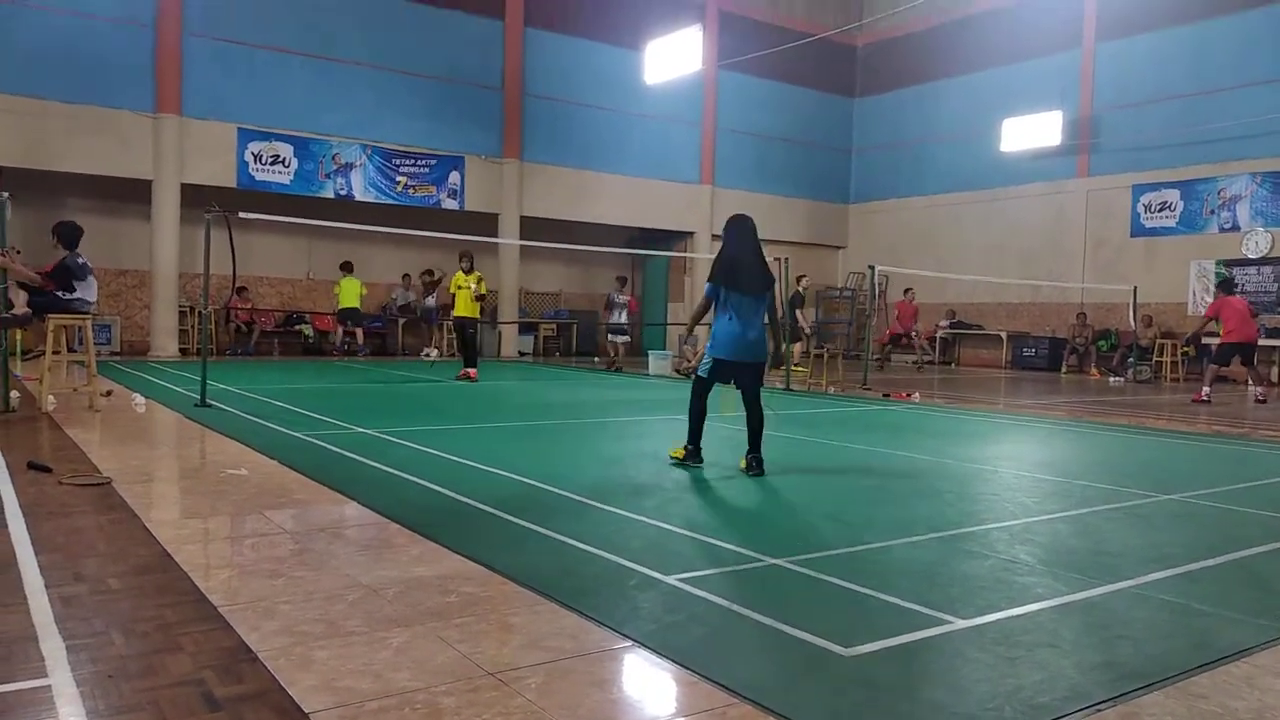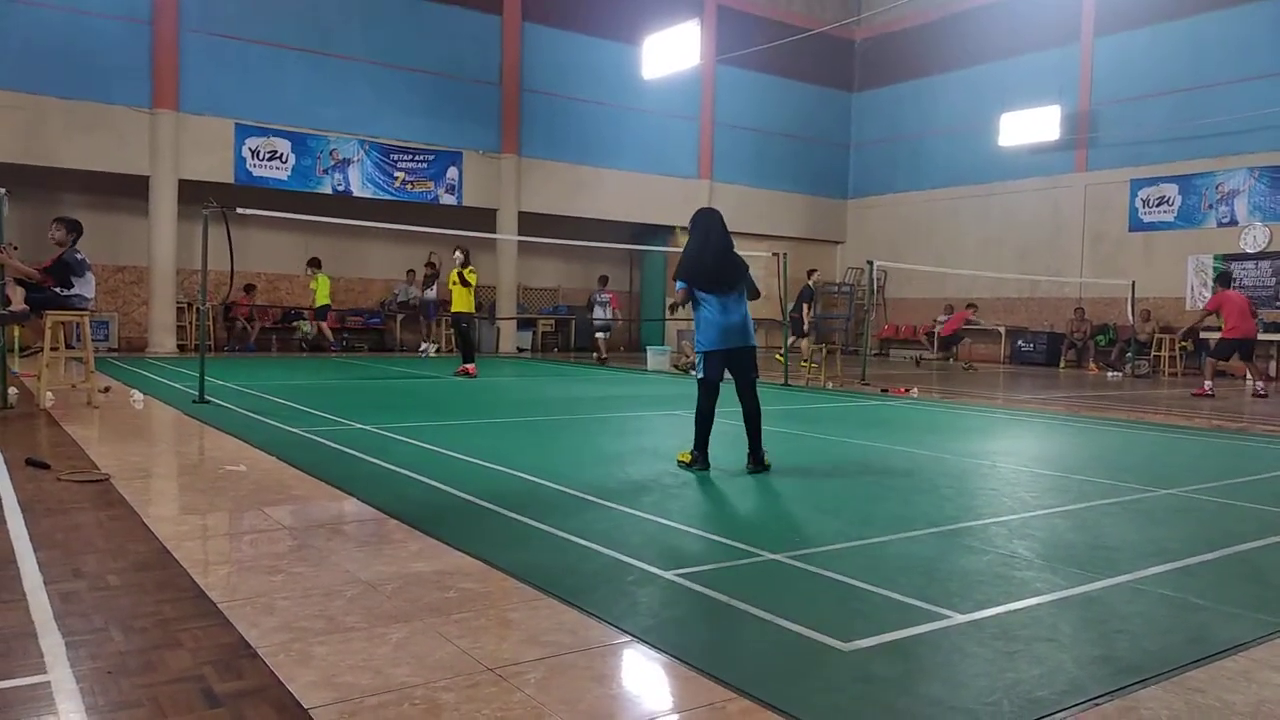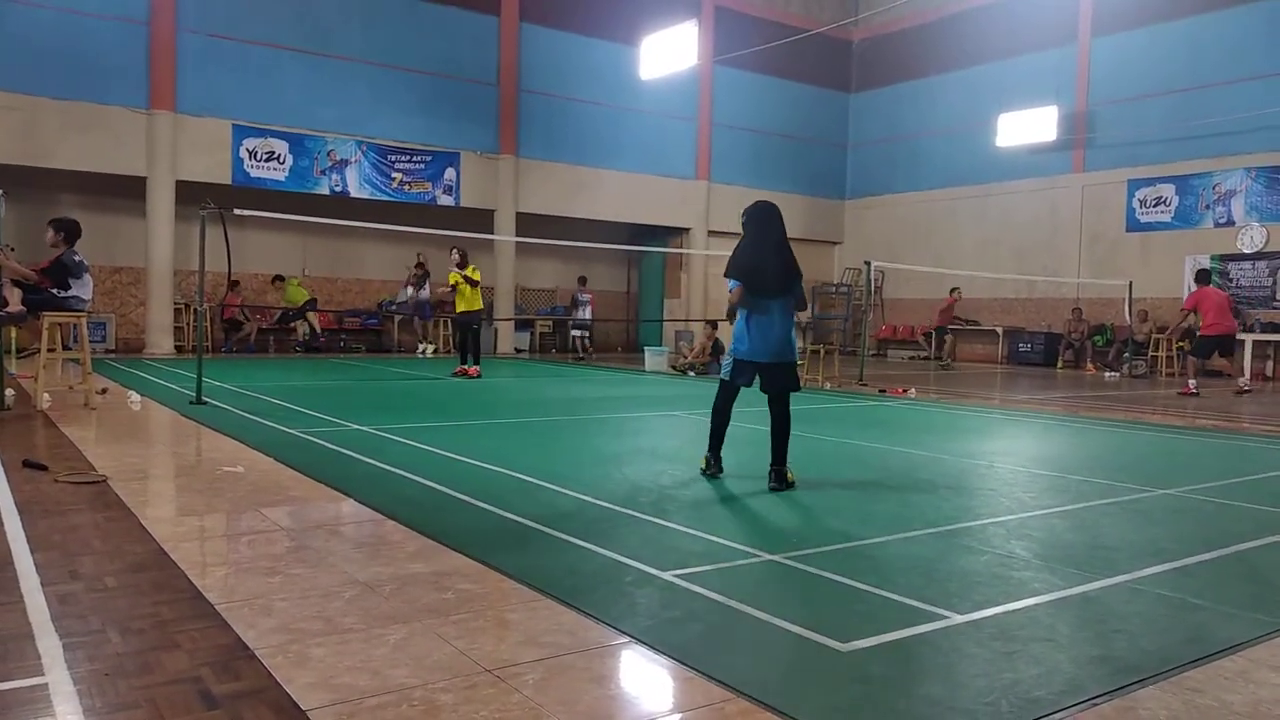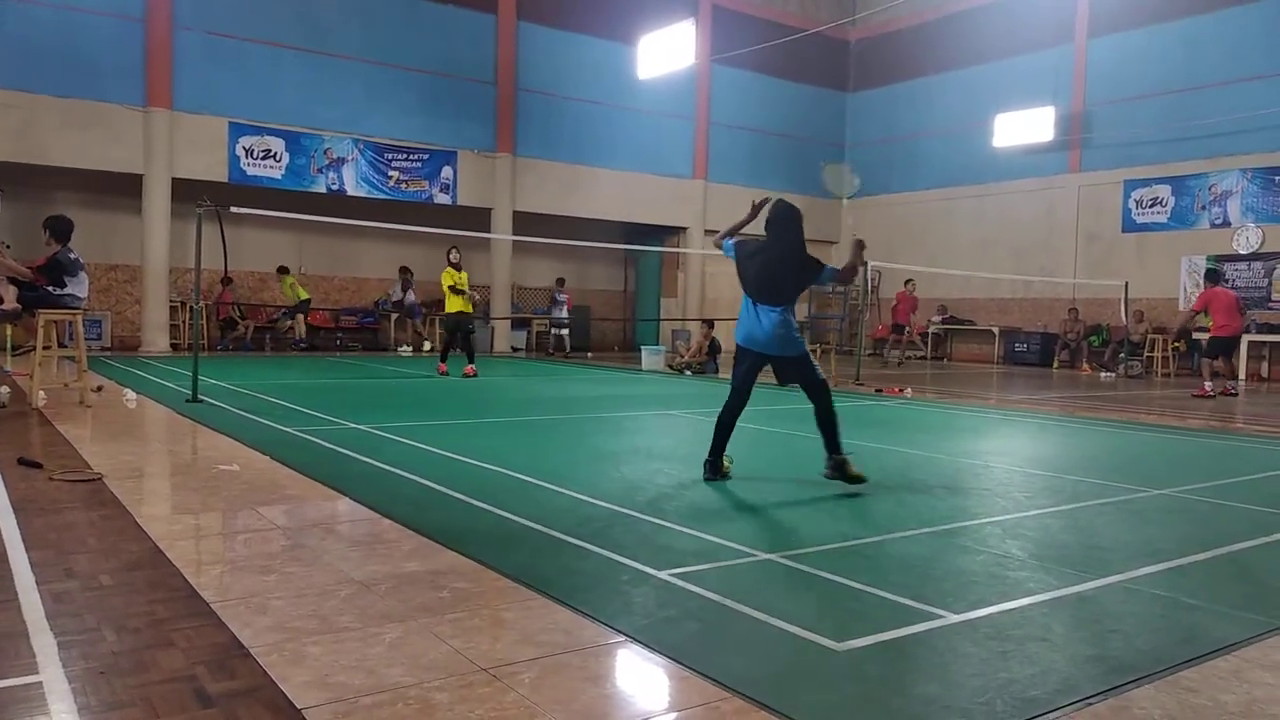
dt=0.7s
person 1, frame 1
left shoulder: (724, 266)
right shoulder: (762, 272)
left elbow: (705, 304)
right elbow: (772, 311)
left wrist: (690, 326)
right wrist: (777, 344)
left hip: (724, 344)
right hip: (755, 347)
left knee: (700, 391)
right knee: (752, 400)
left ankle: (693, 449)
right ankle: (754, 458)
person 1, frame 2
left shoulder: (692, 260)
right shoulder: (734, 260)
left elbow: (682, 297)
right elbow: (754, 294)
left wrist: (675, 303)
left hip: (711, 336)
right hip: (742, 334)
left knee: (707, 395)
right knee: (748, 394)
left ankle: (699, 454)
right ankle: (756, 455)
person 1, frame 3
left shoulder: (744, 256)
right shoulder: (787, 261)
left elbow: (736, 300)
right elbow: (801, 304)
left wrist: (731, 309)
left hip: (748, 344)
right hip: (781, 346)
left knee: (725, 397)
right knee: (779, 407)
left ankle: (713, 459)
right ankle: (777, 471)
person 1, frame 4
left shoulder: (750, 251)
right shoulder: (802, 262)
left elbow: (718, 241)
right elbow: (846, 277)
left wrist: (748, 217)
right wrist: (857, 252)
left hip: (749, 339)
right hip: (785, 340)
left knee: (736, 400)
right knee: (821, 396)
left ankle: (714, 462)
right ankle: (835, 460)
